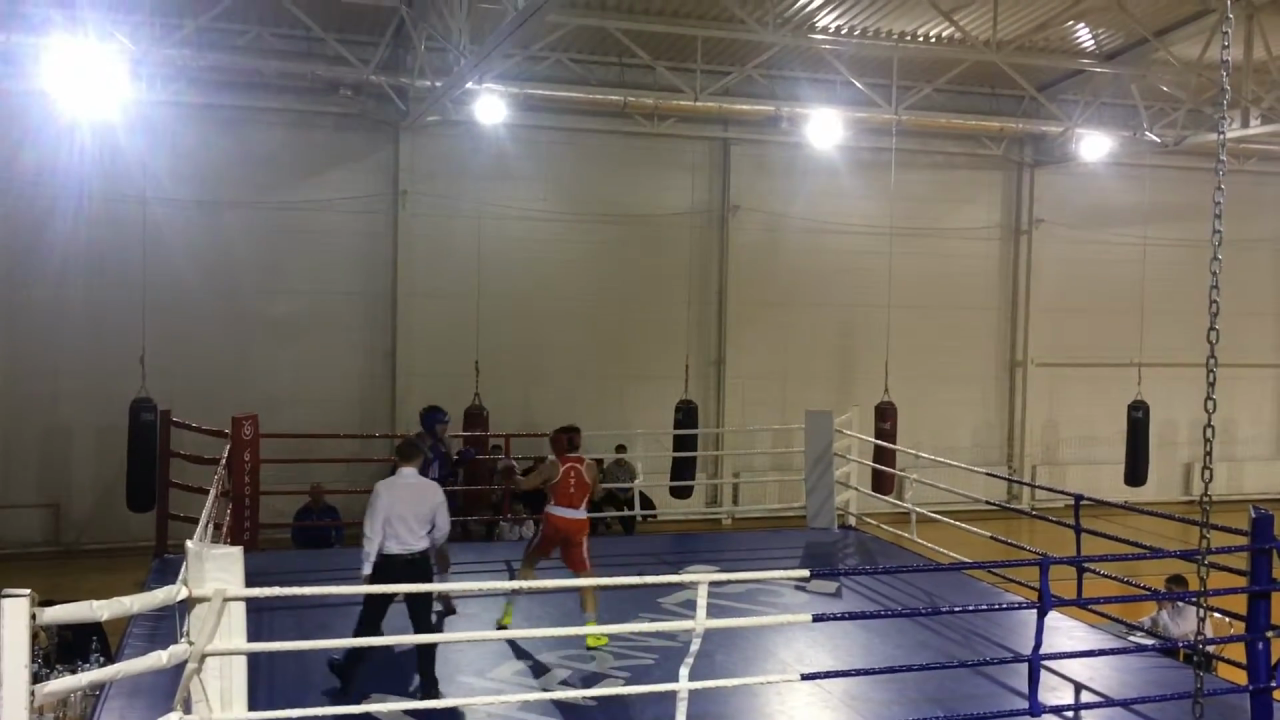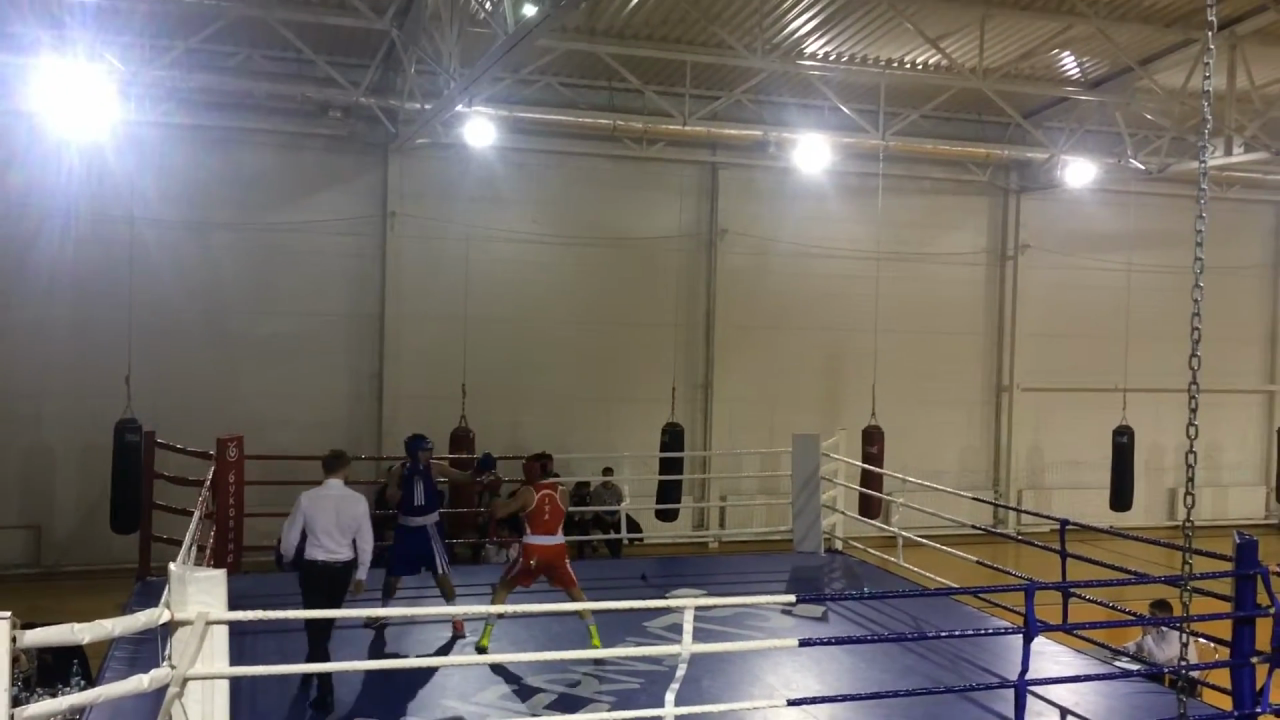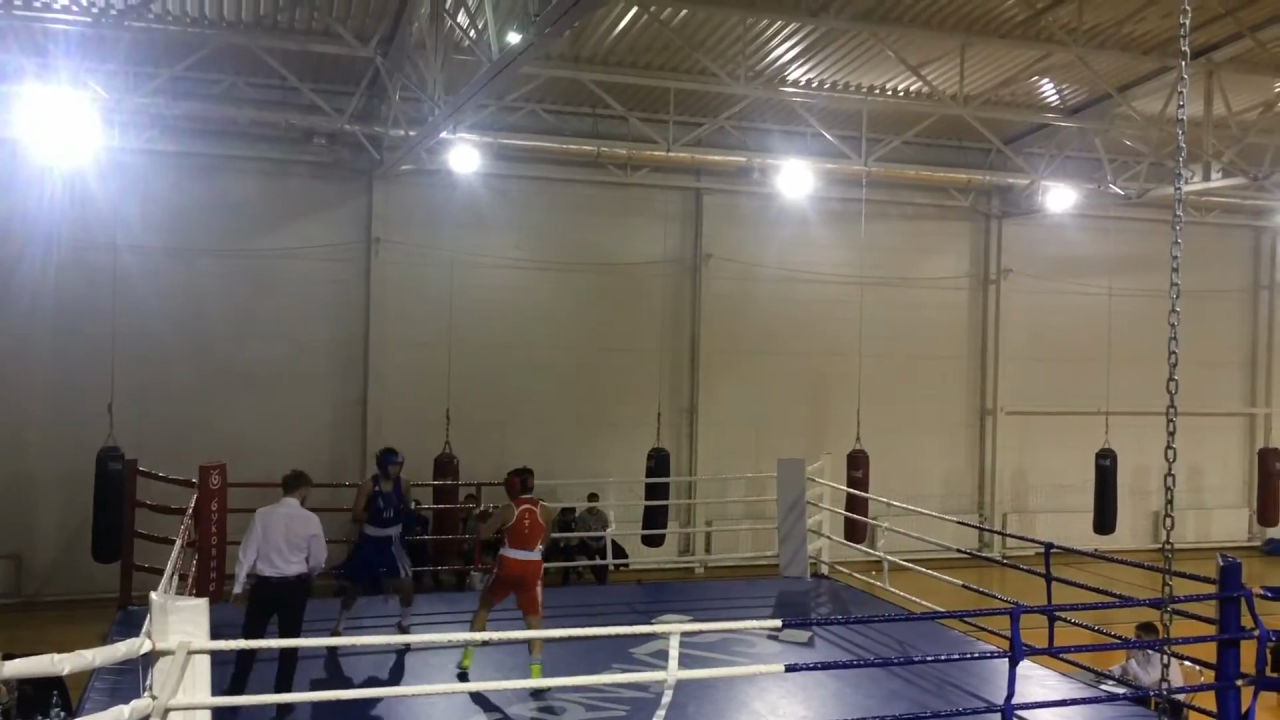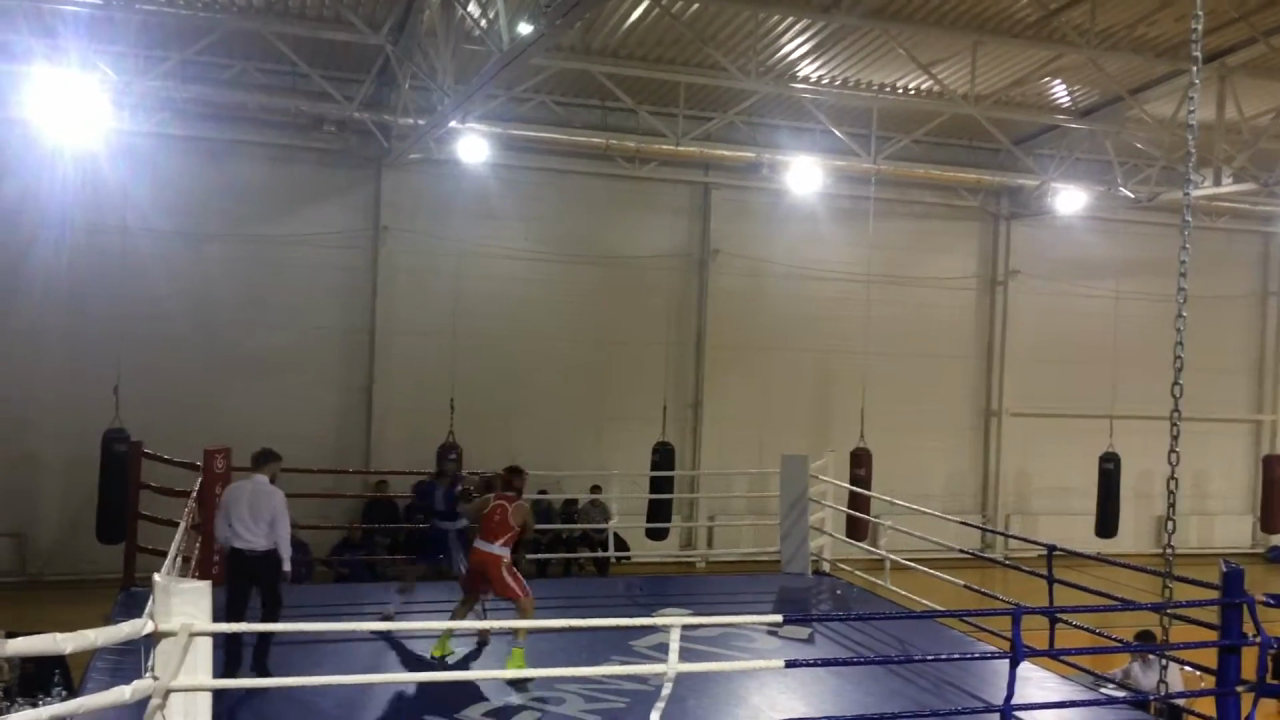
dt=0.5s
person 1, frame 1
left shoulder: (383, 488)
right shoulder: (433, 489)
left elbow: (373, 533)
right elbow: (443, 530)
left wrist: (367, 569)
left hip: (387, 563)
right hip: (420, 564)
left knee: (369, 621)
right knee: (423, 624)
left ankle: (347, 672)
right ankle: (428, 686)
person 1, frame 2
left shoulder: (307, 498)
right shoulder: (358, 500)
left elbow: (290, 536)
right elbow: (365, 541)
left wrist: (288, 557)
right wrist: (361, 574)
left hip: (314, 569)
right hip: (343, 569)
left knee: (316, 630)
right knee: (325, 625)
left ankle: (325, 695)
right ankle: (314, 671)
person 1, frame 3
left shoulder: (263, 515)
right shoulder: (310, 520)
left elbow: (247, 553)
right elbow: (319, 559)
left wrist: (238, 585)
right wrist: (308, 573)
left hip: (264, 584)
right hip: (294, 586)
left knee: (250, 639)
right knee: (289, 644)
left ankle: (236, 691)
person 1, frame 4
left shoulder: (232, 491)
right shoulder: (275, 494)
left elbow: (220, 529)
right elbow: (282, 532)
right wrist: (286, 563)
left hip: (238, 557)
right hip: (266, 558)
left knee: (235, 614)
right knee: (271, 609)
left ankle: (231, 668)
right ankle: (260, 662)
person 2, frame 1
left shoulder: (553, 465)
right shoulder: (590, 467)
left elbow: (525, 484)
right elbow: (594, 495)
left wrist: (511, 476)
left hip: (553, 522)
right hip: (577, 525)
left knee: (527, 566)
right knee: (585, 578)
left ankle: (507, 616)
right ankle: (592, 633)
person 2, frame 2
left shoulder: (527, 493)
right shoulder: (562, 492)
left elbow: (499, 512)
left wrist: (495, 498)
left hip: (532, 550)
right hip: (557, 550)
left knee: (503, 587)
right knee: (575, 592)
left ankle: (485, 638)
right ankle: (594, 638)
person 2, frame 3
left shoulder: (508, 509)
right shoulder: (544, 509)
left elbow: (483, 533)
right elbow: (545, 540)
left hip: (508, 564)
right hip: (532, 567)
left knee: (483, 608)
right knee: (533, 622)
left ankle: (466, 657)
right ankle: (536, 673)
person 2, frame 4
left shoulder: (488, 500)
right shoulder: (522, 508)
right elbow: (528, 532)
left hip: (477, 556)
right hip: (497, 561)
left knee: (469, 601)
right knee: (527, 606)
left ankle: (441, 645)
right ankle: (516, 659)
person 3, frame 1
left shoulder: (443, 443)
right shoulder: (414, 444)
left elbow: (451, 468)
left wrist: (460, 459)
right wrist: (428, 459)
left knee: (441, 549)
left ankle: (443, 593)
person 3, frame 2
left shoulder: (434, 467)
right shoulder: (398, 471)
left elbow: (463, 477)
right elbow: (391, 500)
left wrist: (479, 470)
right wrist: (406, 482)
left hip: (429, 529)
right hip: (406, 529)
left knee: (441, 577)
right knee: (392, 576)
left ankle: (457, 619)
person 3, frame 3
left shoulder: (403, 484)
right shoulder: (368, 487)
left elbow: (408, 506)
right elbow: (357, 518)
left wrist: (409, 514)
right wrist: (375, 511)
left hip: (392, 540)
right hip: (369, 540)
left knee: (406, 585)
right knee: (353, 587)
left ankle: (404, 623)
right ankle: (339, 626)
person 3, frame 4
left shoulder: (461, 482)
right shoulder: (429, 481)
right elbow: (424, 508)
right wrist: (421, 497)
left hip: (455, 531)
right hip: (437, 529)
left knee: (460, 574)
right knee: (415, 570)
right ankle: (391, 611)
